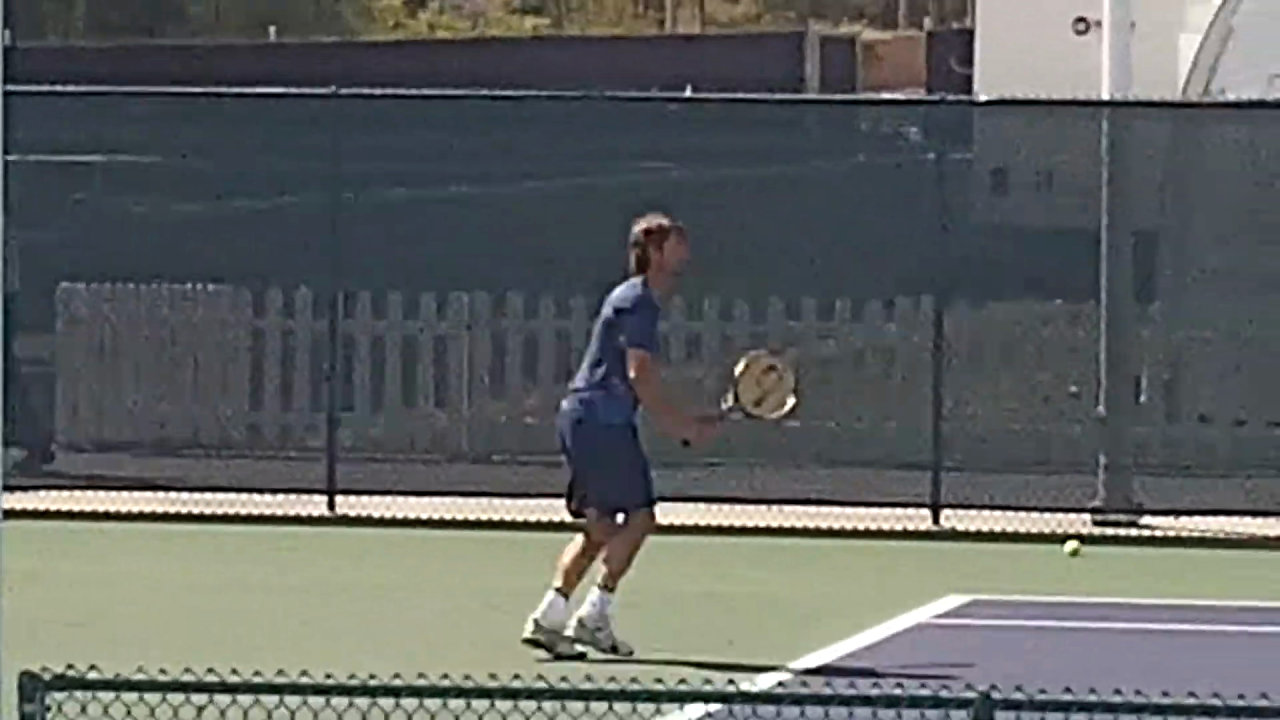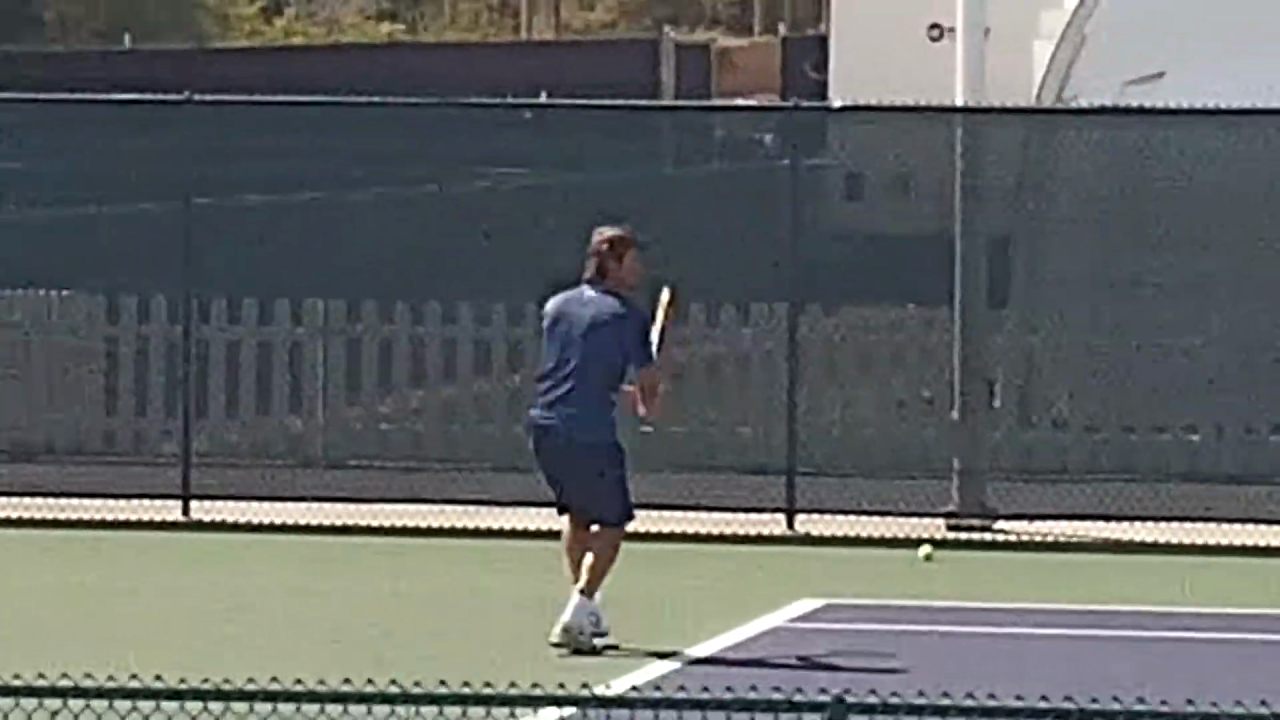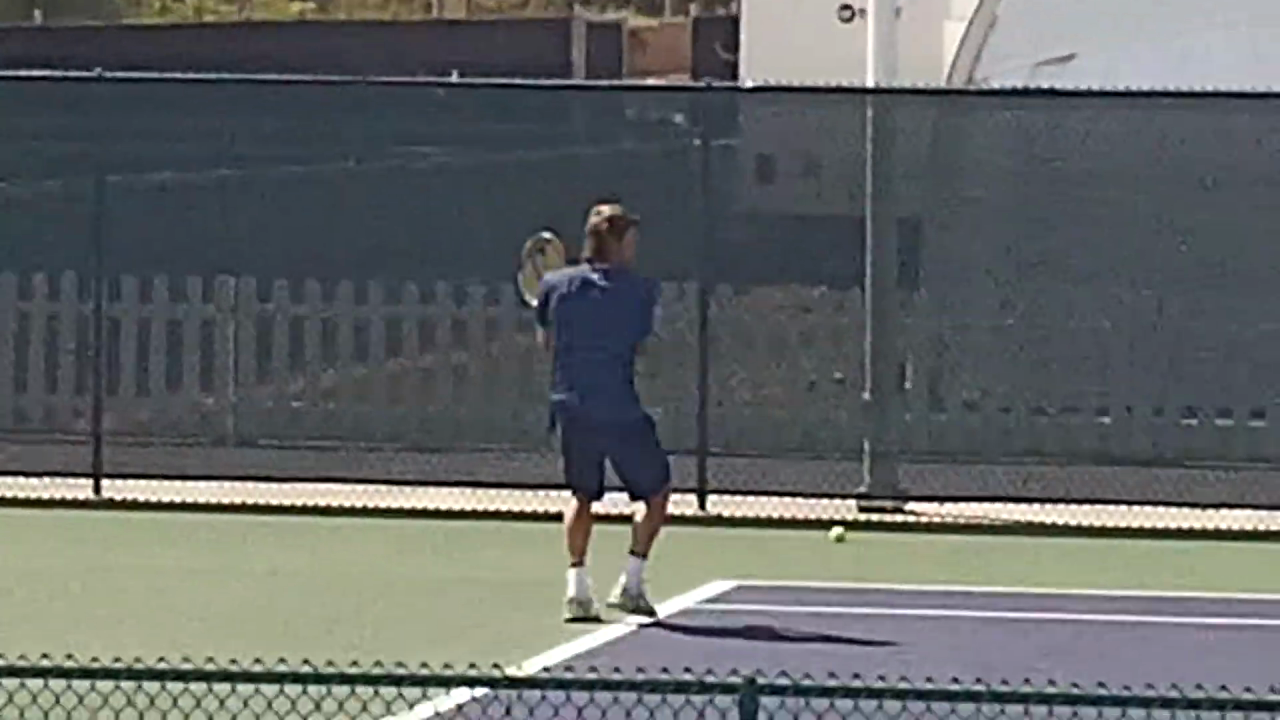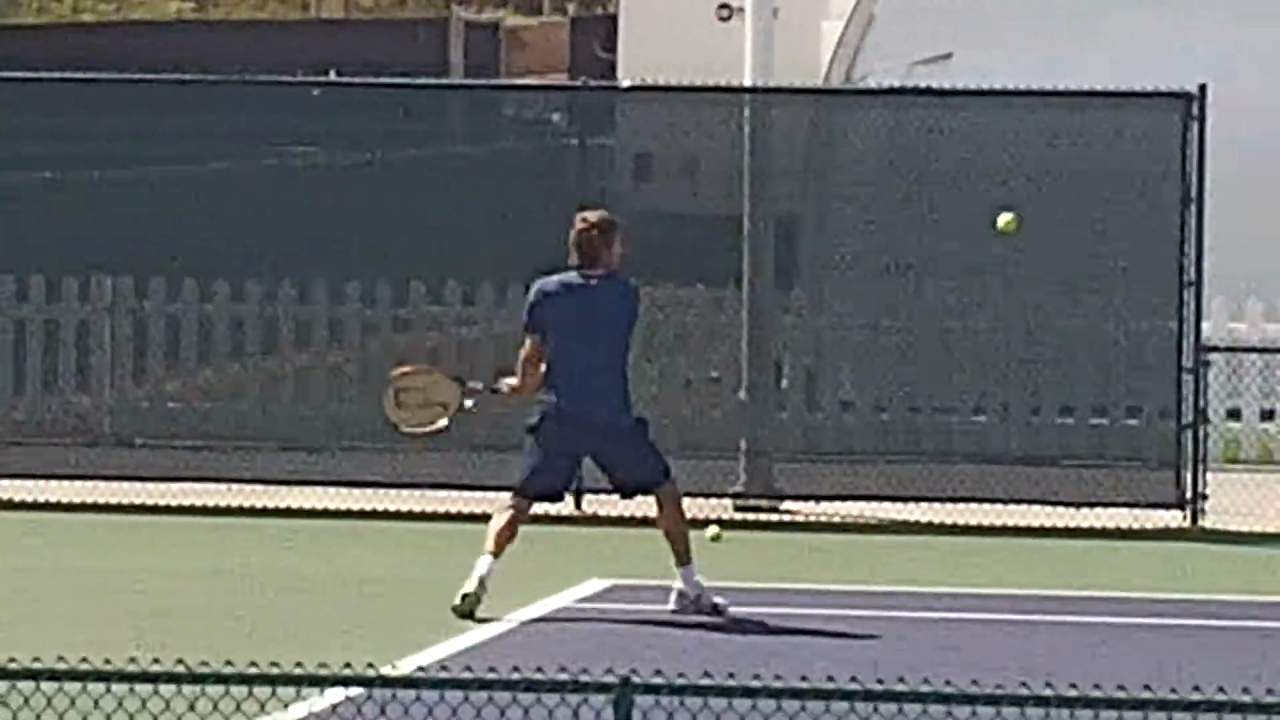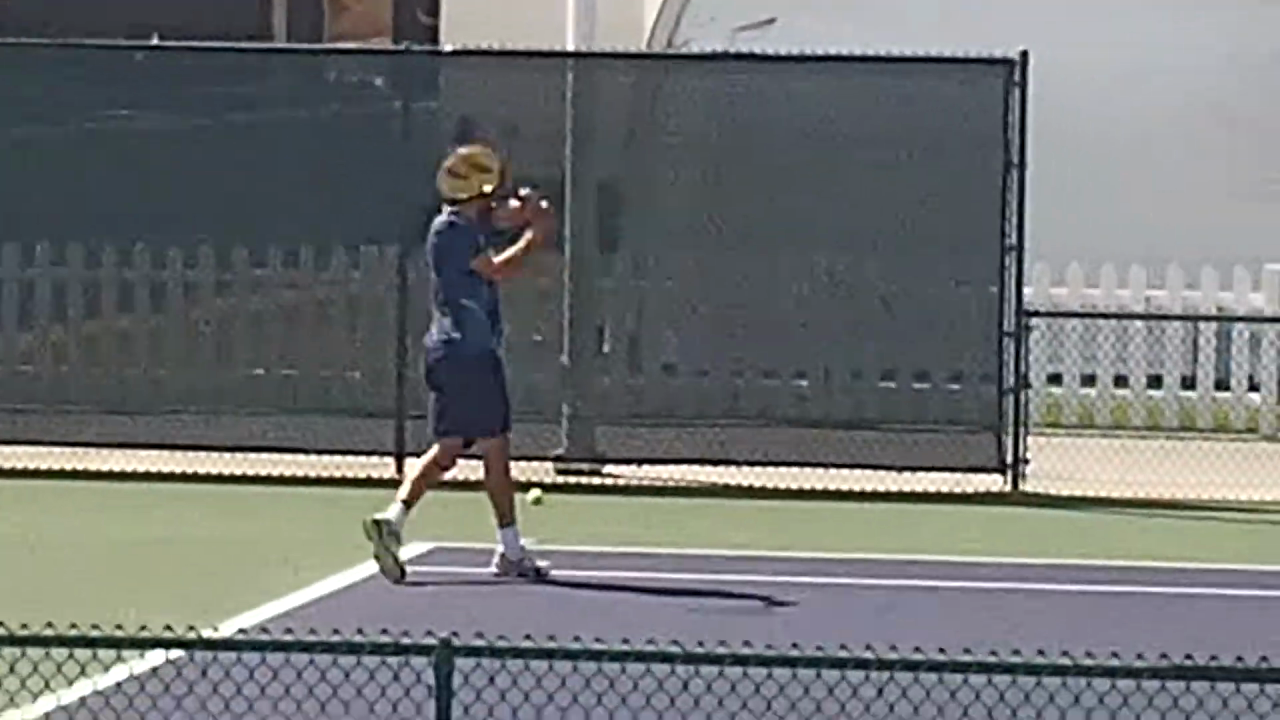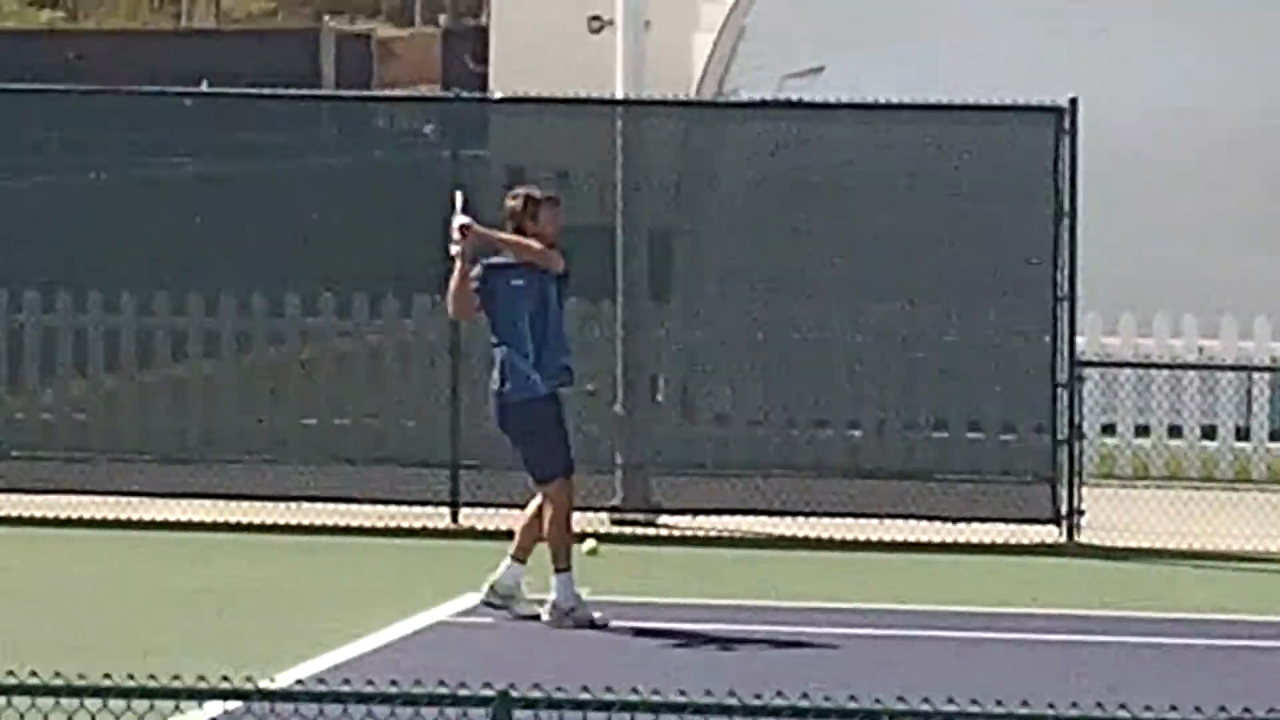
dt=0.3s
person 1, frame 1
left shoulder: (632, 296)
right shoulder: (639, 300)
left elbow: (638, 380)
right elbow: (640, 377)
left wrist: (685, 418)
right wrist: (681, 427)
left hip: (579, 420)
right hip: (603, 423)
left knee: (600, 528)
right knee: (638, 520)
left ankle: (550, 618)
right ankle: (593, 614)
person 1, frame 2
left shoulder: (556, 305)
right shoulder: (626, 315)
right elbow: (648, 387)
left wrist: (626, 396)
right wrist: (646, 405)
left hip: (544, 428)
right hip: (589, 436)
left knee: (578, 516)
right knee: (611, 530)
left ankle: (583, 610)
right ankle: (574, 621)
person 1, frame 3
left shoulder: (554, 284)
right shoulder: (639, 290)
left hip: (570, 413)
right hip: (621, 414)
left knee: (582, 501)
right knee: (657, 496)
left ankle: (578, 593)
right ankle: (631, 582)
person 1, frame 4
left shoulder: (545, 291)
right shoulder: (627, 295)
left elbow: (531, 359)
left wrist: (521, 384)
left hip: (557, 417)
right hip: (612, 419)
left knee: (520, 503)
right knee: (665, 492)
left ankle: (478, 579)
right ankle: (689, 589)
person 1, frame 5
left shoulder: (479, 215)
right shoulder: (448, 228)
left elbow: (509, 214)
right elbow: (498, 269)
left wrist: (531, 210)
right wrist: (536, 234)
left hip: (455, 350)
right hip: (467, 352)
left knee: (446, 448)
right knee: (495, 447)
left ankle: (393, 518)
right ankle: (510, 552)
person 1, frame 6
left shoulder: (549, 266)
right shoulder: (493, 271)
left elbow: (544, 255)
right elbow: (461, 310)
left wrist: (484, 233)
right wrist: (464, 257)
left hip: (542, 393)
right hip: (522, 394)
left knee: (552, 493)
right knee: (558, 491)
left ankle: (506, 581)
right ankle: (564, 599)
